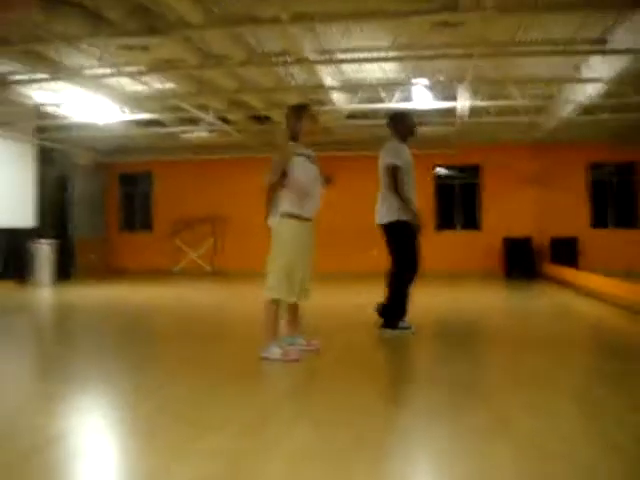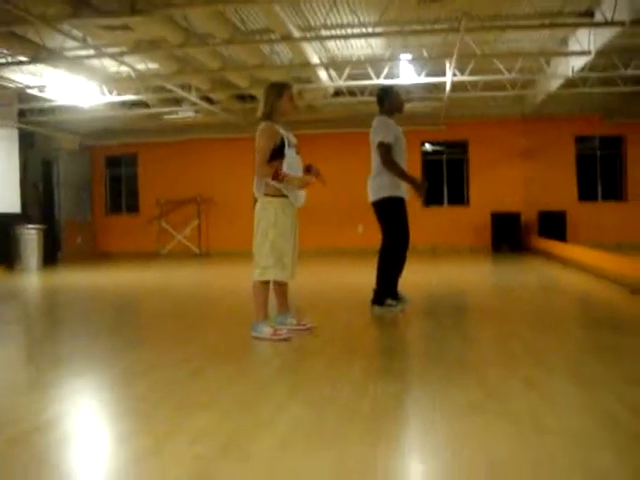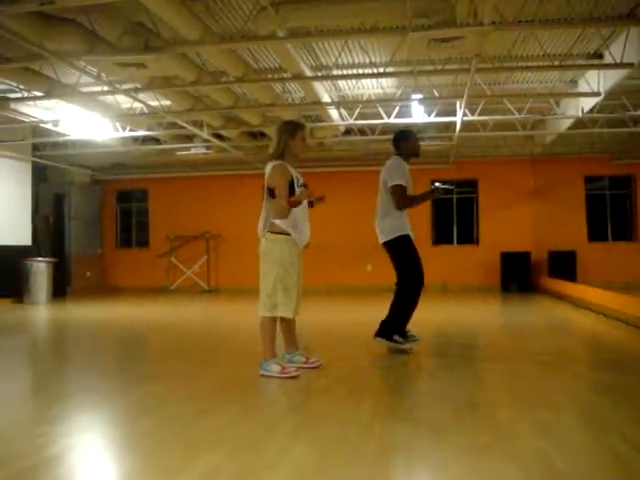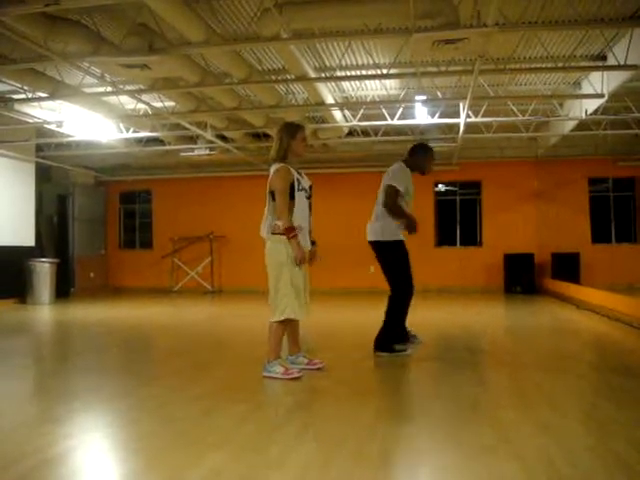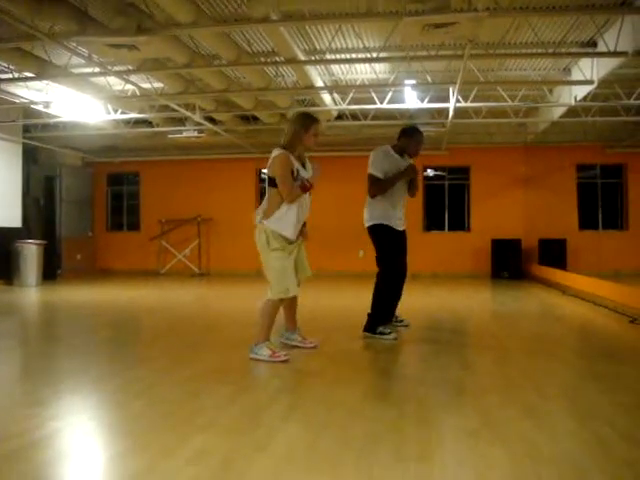
dt=1s
person 1, frame 1
left shoulder: (308, 154)
right shoulder: (288, 151)
right elbow: (271, 179)
left wrist: (324, 180)
right wrist: (286, 184)
left hip: (305, 225)
right hip: (289, 224)
left knee: (297, 284)
right knee: (279, 283)
left ankle: (294, 335)
right ankle: (271, 344)
person 1, frame 2
left shoulder: (284, 133)
right shoulder: (268, 130)
right elbow: (260, 169)
left wrist: (307, 171)
right wrist: (290, 180)
left hip: (287, 204)
right hip: (272, 204)
left knee: (282, 262)
right knee: (267, 261)
left ankle: (284, 315)
right ankle: (260, 323)
person 1, frame 3
left shoulder: (289, 171)
right shoulder: (278, 169)
right elbow: (280, 209)
left wrist: (310, 202)
right wrist: (298, 198)
left hip: (291, 242)
right hip: (277, 241)
left knee: (289, 300)
right knee: (274, 299)
left ankle: (292, 352)
right ankle: (268, 360)
person 1, frame 4
left shoulder: (297, 174)
right shoulder: (281, 171)
right elbow: (283, 213)
left wrist: (310, 243)
right wrist: (296, 244)
left hip: (295, 244)
right hip: (283, 243)
left knee: (294, 302)
right knee: (283, 302)
left ankle: (295, 354)
right ankle: (272, 362)
person 1, frame 5
left shoulder: (302, 159)
right shoulder: (281, 158)
right elbow: (289, 195)
left wrist: (302, 225)
right wrist: (310, 183)
left hip: (291, 232)
right hip: (273, 232)
left knee: (293, 285)
right knee: (279, 289)
left ankle: (291, 332)
right ankle: (260, 345)
person 2, frame 1
left shoulder: (401, 149)
right shoulder: (394, 148)
right elbow: (393, 184)
left wrist: (412, 214)
right wrist: (413, 212)
left hip: (402, 216)
right hip: (396, 217)
left knee: (406, 264)
right knee: (404, 265)
left ankle: (390, 311)
right ankle: (392, 317)
person 2, frame 2
left shoulder: (389, 125)
right shoulder: (382, 124)
right elbow: (386, 160)
left wrist: (411, 182)
right wrist: (413, 182)
left hip: (392, 192)
right hip: (387, 193)
left knee: (399, 242)
right knee: (394, 243)
left ankle: (389, 292)
right ankle: (382, 297)
person 2, frame 3
left shoulder: (398, 166)
right shoulder: (397, 166)
right elbow: (401, 202)
left wrist: (424, 197)
right wrist: (428, 195)
left hip: (396, 231)
right hip: (394, 232)
left knee: (409, 280)
right knee: (413, 280)
left ankle: (397, 330)
right ankle: (388, 331)
person 2, frame 4
left shoulder: (401, 172)
right shoulder: (400, 171)
right elbow: (389, 204)
left wrist: (406, 222)
right wrist: (409, 220)
left hip: (387, 236)
right hip: (386, 236)
left knee: (402, 286)
right knee: (402, 288)
left ankle: (399, 333)
right ankle: (385, 342)
person 2, frame 5
left shoulder: (407, 161)
right shoulder: (380, 155)
left elbow: (412, 193)
right elbow: (373, 191)
left wrist: (413, 177)
right wrist: (400, 175)
left hip: (398, 222)
right hip: (379, 220)
left knee: (399, 271)
right knee: (389, 271)
left ankle: (387, 314)
right ankle: (374, 324)
